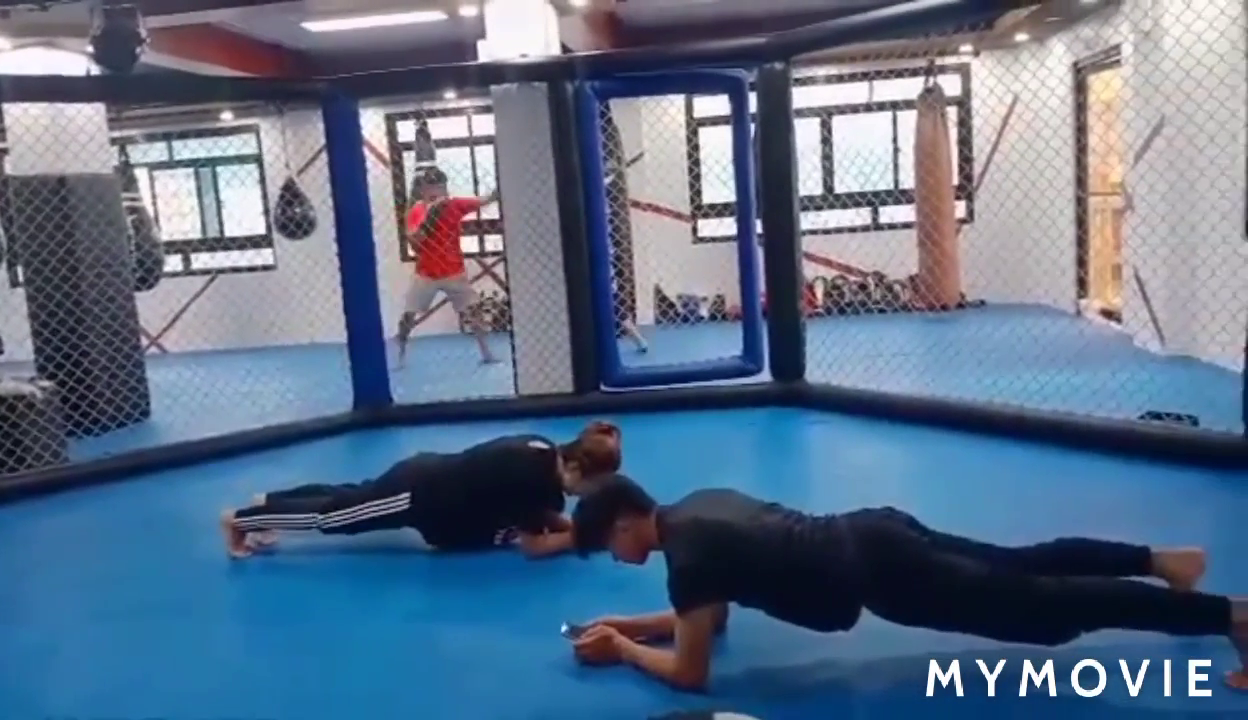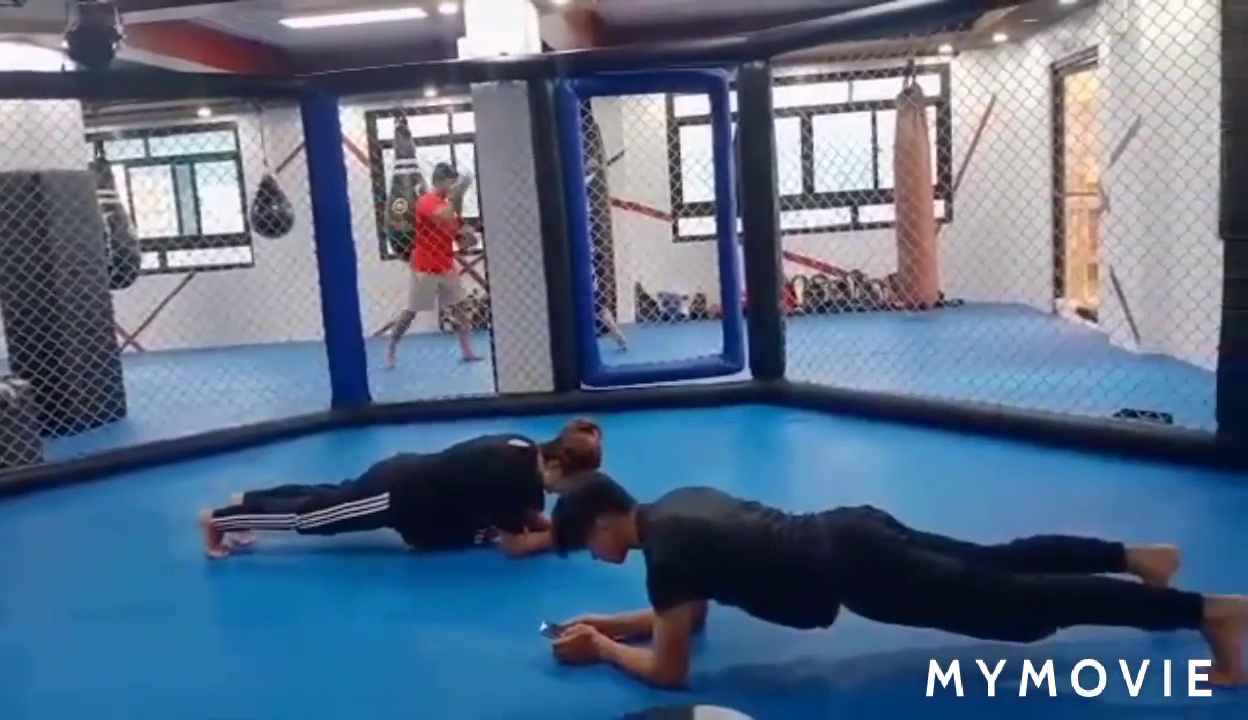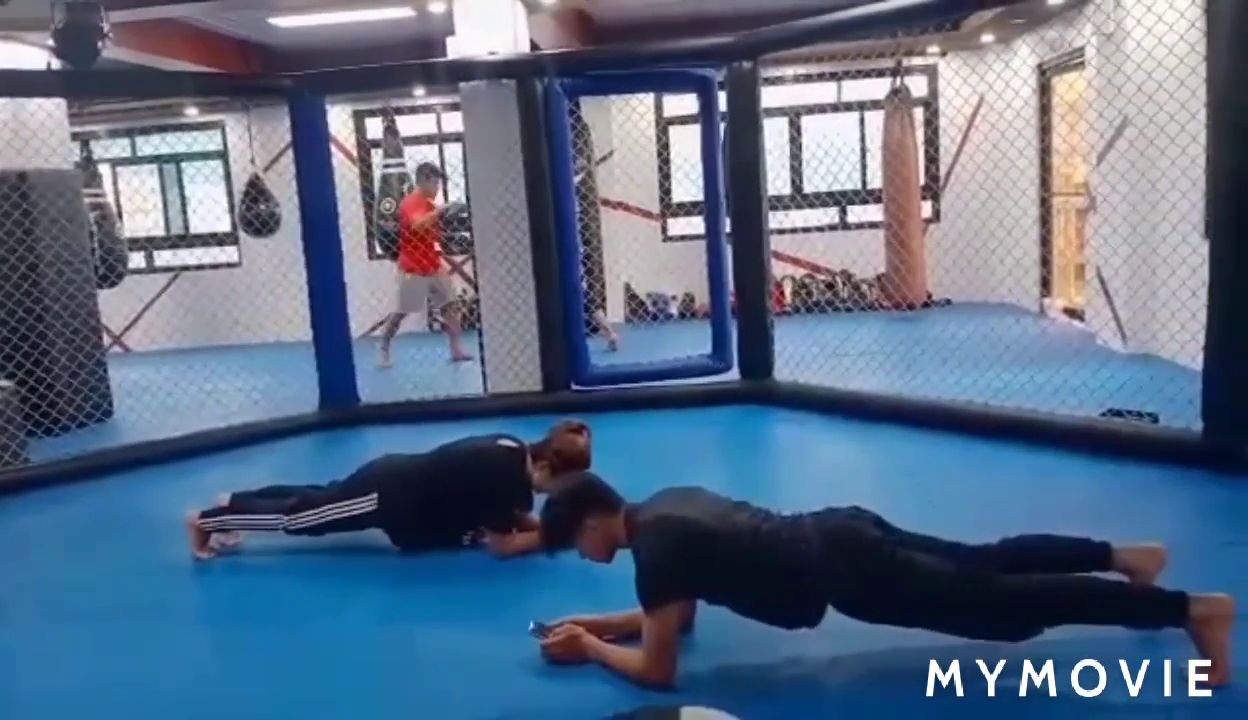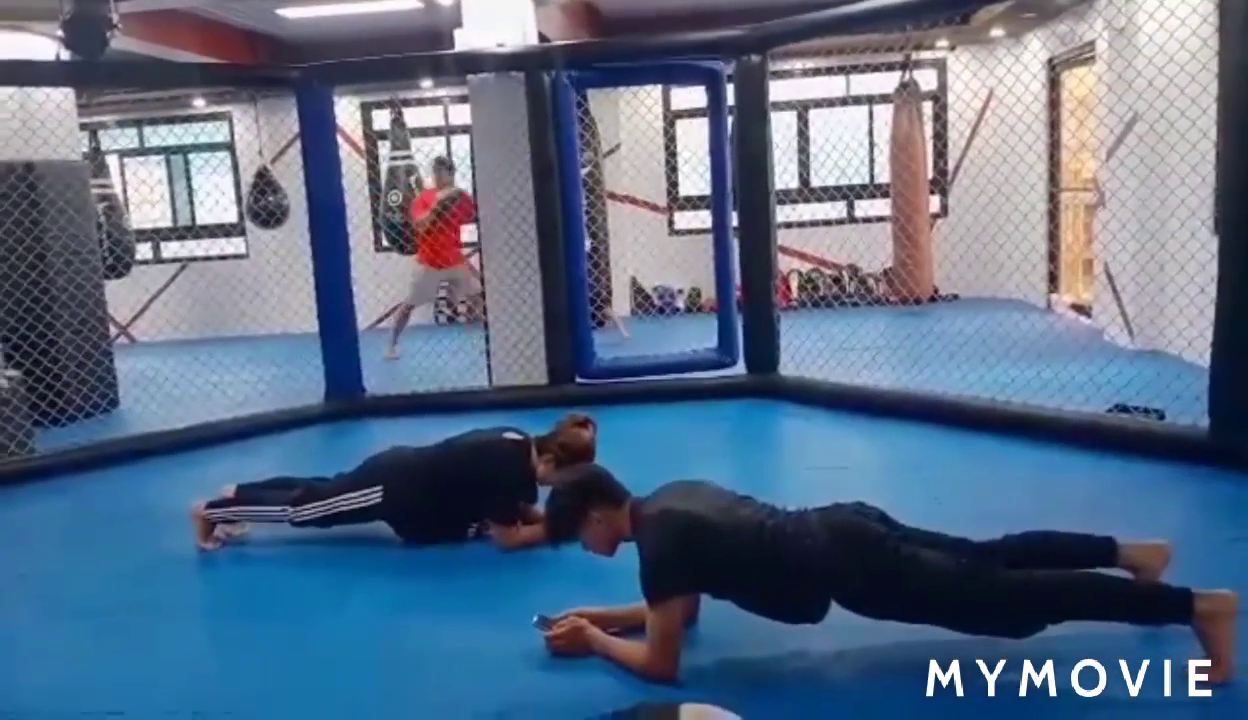
dt=0.3s
person 1, frame 1
left shoulder: (688, 552)
right shoulder: (696, 509)
left elbow: (690, 669)
right elbow: (708, 617)
left wrist: (622, 648)
right wrist: (629, 622)
left hip: (877, 573)
right hip: (876, 535)
left knee: (1040, 608)
right knee: (1022, 568)
right ankle: (1158, 559)
person 1, frame 2
left shoulder: (666, 549)
right shoulder: (675, 507)
left elbow: (668, 668)
right elbow: (689, 614)
left wrist: (599, 646)
right wrist: (608, 621)
left hip: (858, 570)
right hip: (856, 533)
left knee: (1017, 606)
right knee: (1000, 564)
right ankle: (1135, 556)
person 1, frame 3
left shoulder: (656, 547)
right shoulder: (665, 508)
left elbow: (658, 667)
right elbow: (676, 614)
left wrist: (590, 645)
right wrist: (599, 619)
left hip: (845, 572)
right hip: (843, 533)
left knee: (1003, 604)
right knee: (986, 564)
left ankle: (1189, 608)
right ankle: (1121, 554)
person 1, frame 4
left shoulder: (659, 541)
right shoulder: (669, 500)
left elbow: (661, 661)
right elbow: (681, 608)
left wrist: (594, 639)
right wrist: (601, 614)
left hip: (849, 568)
right hip: (848, 531)
left knee: (1005, 602)
right knee: (991, 560)
left ankle: (1197, 606)
right ankle: (1128, 552)
person 2, frame 1
left shoulder: (546, 455)
right shoulder: (534, 474)
left elbow: (546, 516)
right elbow: (535, 543)
left wrist: (576, 525)
left hip: (429, 475)
right hip: (422, 495)
left knee: (346, 500)
right knee: (334, 514)
left ankle: (267, 503)
right ankle: (242, 519)
person 2, frame 2
left shoulder: (526, 453)
right shoulder: (514, 473)
left elbow: (527, 515)
right elbow: (514, 544)
left hip: (409, 477)
right hip: (403, 495)
left knee: (326, 499)
right knee: (310, 514)
left ankle: (245, 502)
right ankle: (220, 518)
person 2, frame 3
left shoulder: (515, 452)
right shoulder: (504, 473)
left elbow: (514, 515)
right elbow: (502, 543)
left hip: (397, 477)
right hip: (391, 497)
left knee: (313, 501)
right knee: (301, 515)
left ankle: (233, 503)
right ankle: (207, 520)
person 2, frame 4
left shoulder: (520, 445)
right shoulder: (509, 467)
left elbow: (520, 508)
right elbow: (507, 537)
left hip: (403, 471)
right hip: (396, 489)
left knee: (320, 492)
right knee: (305, 506)
left ankle: (237, 495)
right ankle: (212, 510)
person 3, frame 1
left shoulder: (455, 204)
right shoulder: (415, 211)
left elbow: (483, 201)
right elbow: (414, 239)
left wrist: (495, 195)
right wrist: (428, 214)
left hip: (454, 272)
right hip: (426, 274)
left knee: (472, 310)
right knee: (408, 315)
left ankle: (486, 352)
right ankle: (401, 354)
person 3, frame 2
left shoulder: (444, 203)
right shoulder: (426, 202)
left elbow: (451, 232)
right elbow: (444, 217)
left wrist: (465, 236)
right wrist: (457, 191)
left hip: (446, 267)
right hip: (424, 268)
left knee: (459, 305)
right knee: (411, 311)
left ankle: (467, 350)
right ankle: (391, 350)
person 3, frame 3
left shoulder: (429, 204)
right shoulder: (409, 203)
right elbow: (420, 226)
right wrist: (441, 210)
left hip: (433, 266)
right hip: (413, 269)
left knee: (451, 305)
right knee: (401, 312)
left ankle: (456, 350)
right ankle: (384, 351)
person 3, frame 4
left shoulder: (460, 197)
right shoulder: (422, 199)
left elbow: (476, 216)
right elbow: (420, 226)
right wrist: (437, 204)
left hip: (456, 261)
right hip: (429, 263)
left knee: (478, 296)
right knee: (410, 304)
right ankle: (392, 343)
